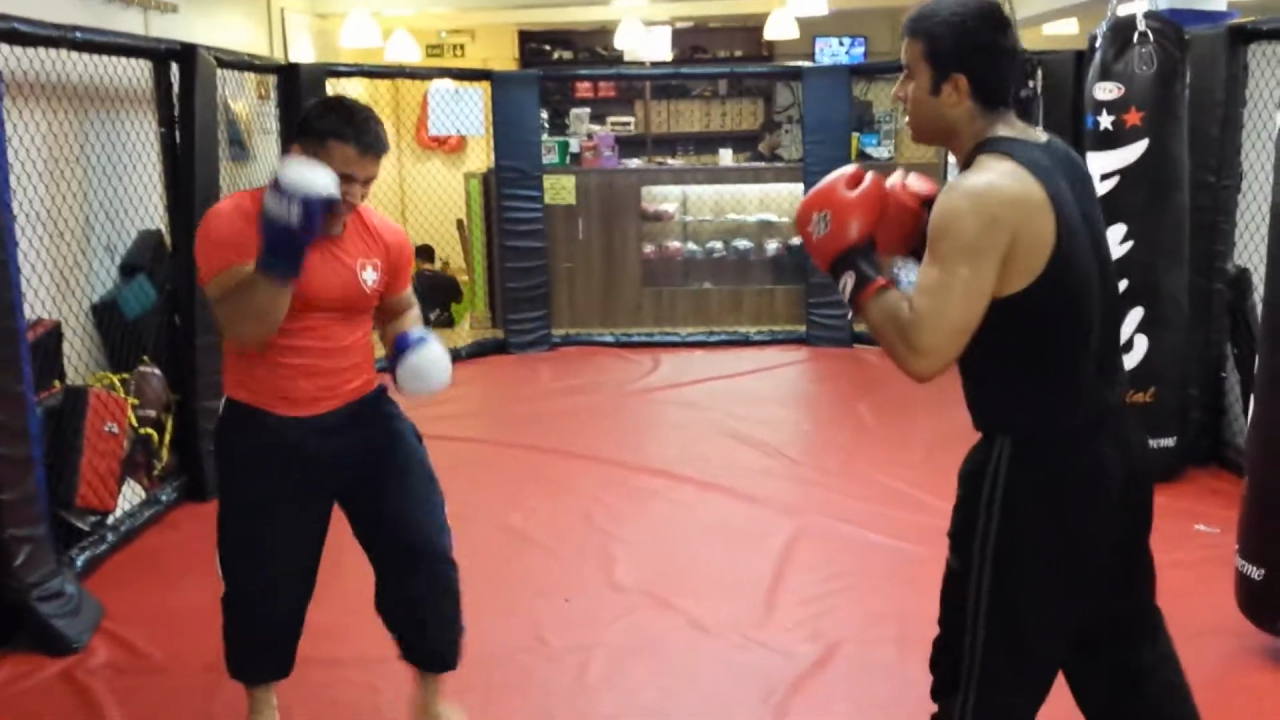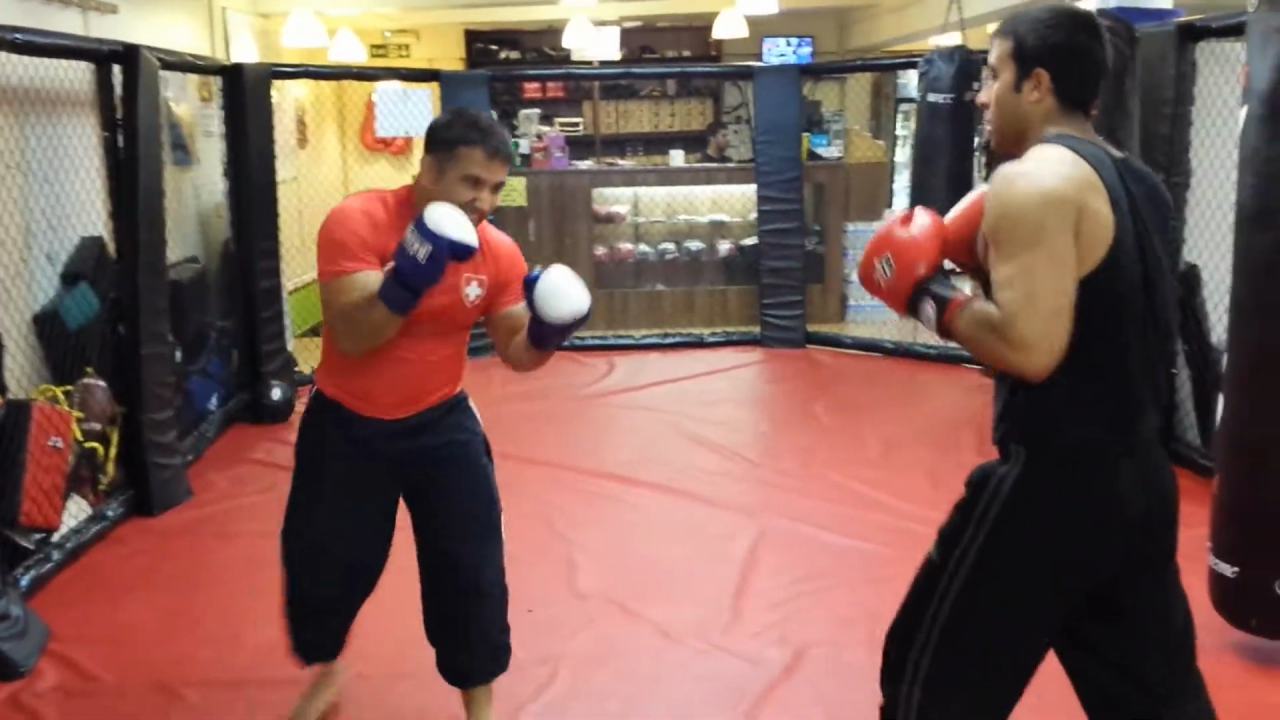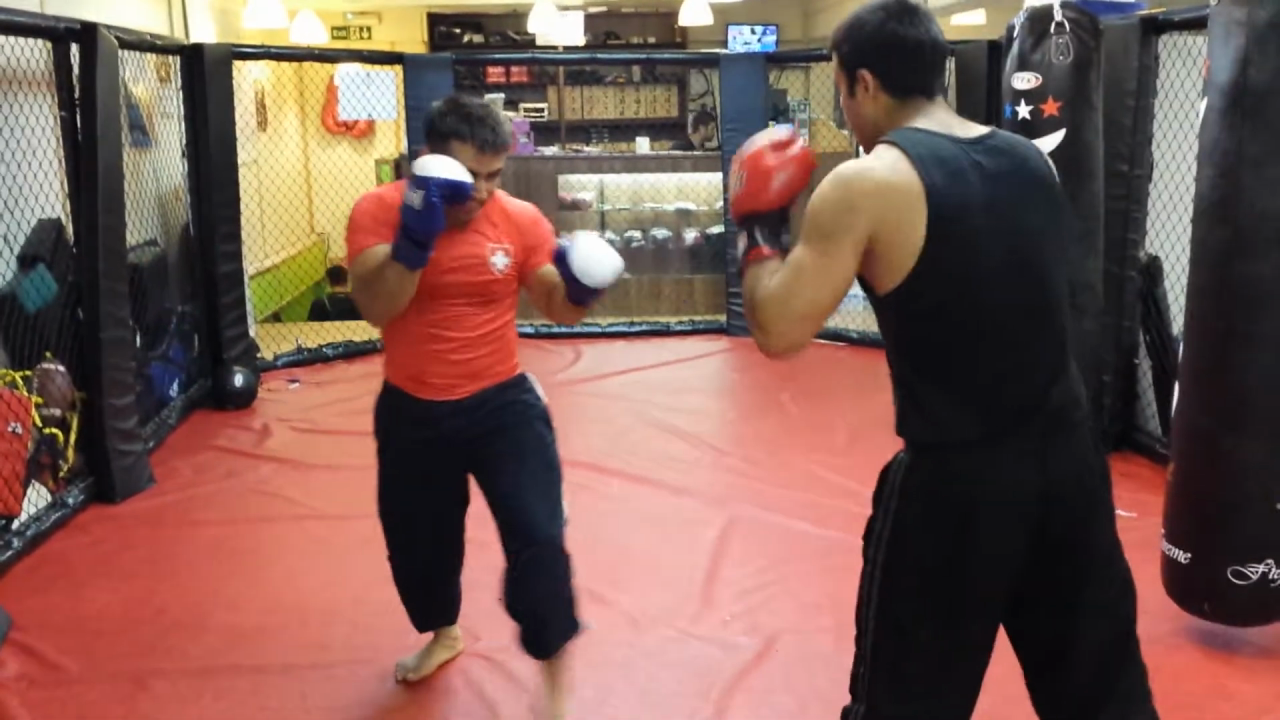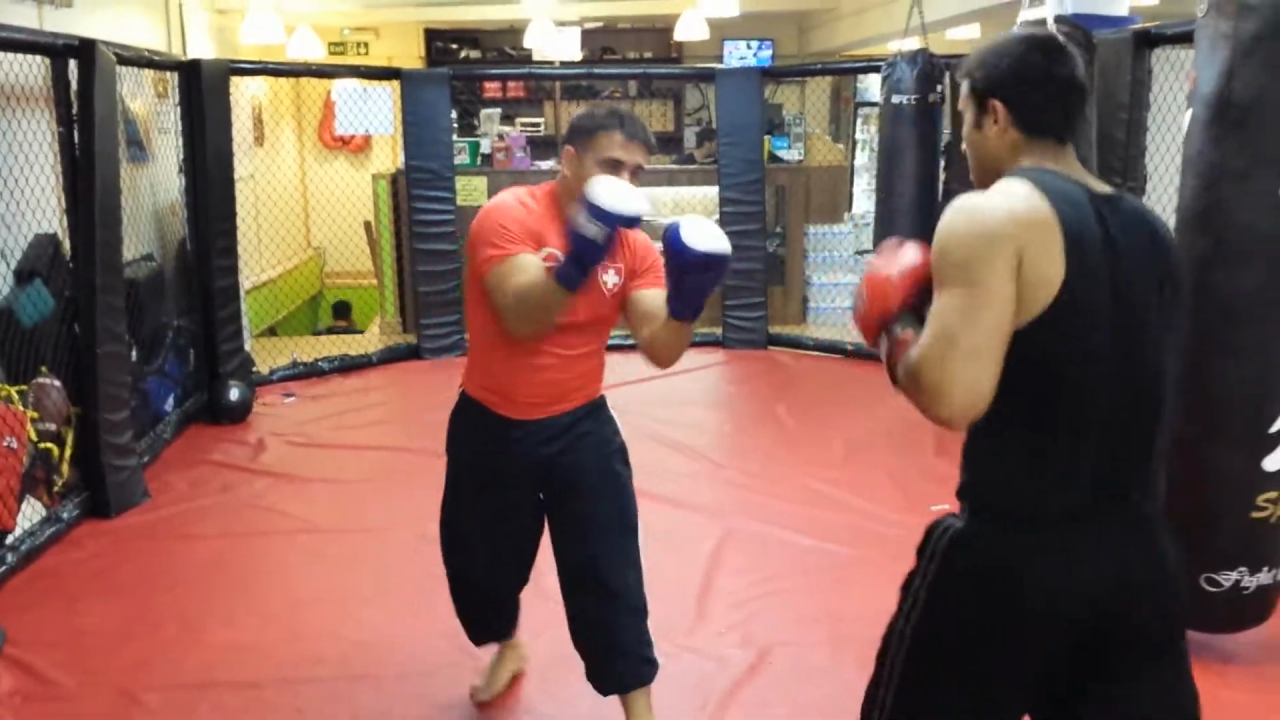
dt=0.5s
person 1, frame 1
left shoulder: (982, 195)
right shoulder: (1054, 157)
left elbow: (922, 350)
left wrist: (850, 264)
right wrist: (935, 230)
left hip: (1034, 467)
right hip: (1105, 447)
right knee: (1126, 654)
person 1, frame 2
left shoulder: (1033, 182)
right shoulder: (1139, 183)
left elbow: (1030, 349)
left wrist: (930, 293)
left hip: (1052, 485)
right hip: (1138, 478)
person 1, frame 3
left shoulder: (864, 185)
right shoulder: (1032, 162)
left elbow: (777, 330)
left wrist: (757, 224)
left hip: (954, 482)
right hip: (1065, 457)
person 1, frame 4
left shoulder: (991, 218)
right shoulder: (1147, 228)
left elbow: (952, 396)
left wrist: (893, 330)
left hip: (1010, 557)
right hip: (1134, 551)
person 2, frame 1
left shoulder: (385, 237)
right shoulder: (231, 222)
left elbow: (398, 313)
right elbow: (246, 330)
left wrist: (413, 344)
right wrist: (284, 248)
left hip: (363, 418)
right hip: (265, 433)
left knee: (424, 556)
right knee: (264, 583)
person 2, frame 2
left shoulder: (497, 253)
right shoulder: (356, 221)
left elbow: (517, 354)
right elbow: (350, 337)
left wrist: (547, 333)
right wrist: (406, 280)
left hip: (441, 425)
right hip: (346, 425)
left knee: (469, 572)
right knee: (322, 567)
right ankle: (325, 669)
person 2, frame 3
left shoulder: (520, 220)
right shoulder: (377, 211)
left elbow: (560, 309)
right elbow: (376, 308)
left wrist: (585, 286)
right wrist: (417, 235)
left hip: (502, 403)
right hip: (412, 411)
left knee: (536, 534)
right knee: (417, 540)
right ankle: (441, 634)
person 2, frame 4
left shoulder: (634, 245)
right shoulder: (507, 214)
left elbow: (662, 350)
right elbow: (520, 319)
left wrist: (690, 295)
right wrist: (582, 256)
left hip: (580, 429)
right hip: (488, 426)
left knee: (606, 574)
right knee: (478, 559)
right ankle: (503, 650)
